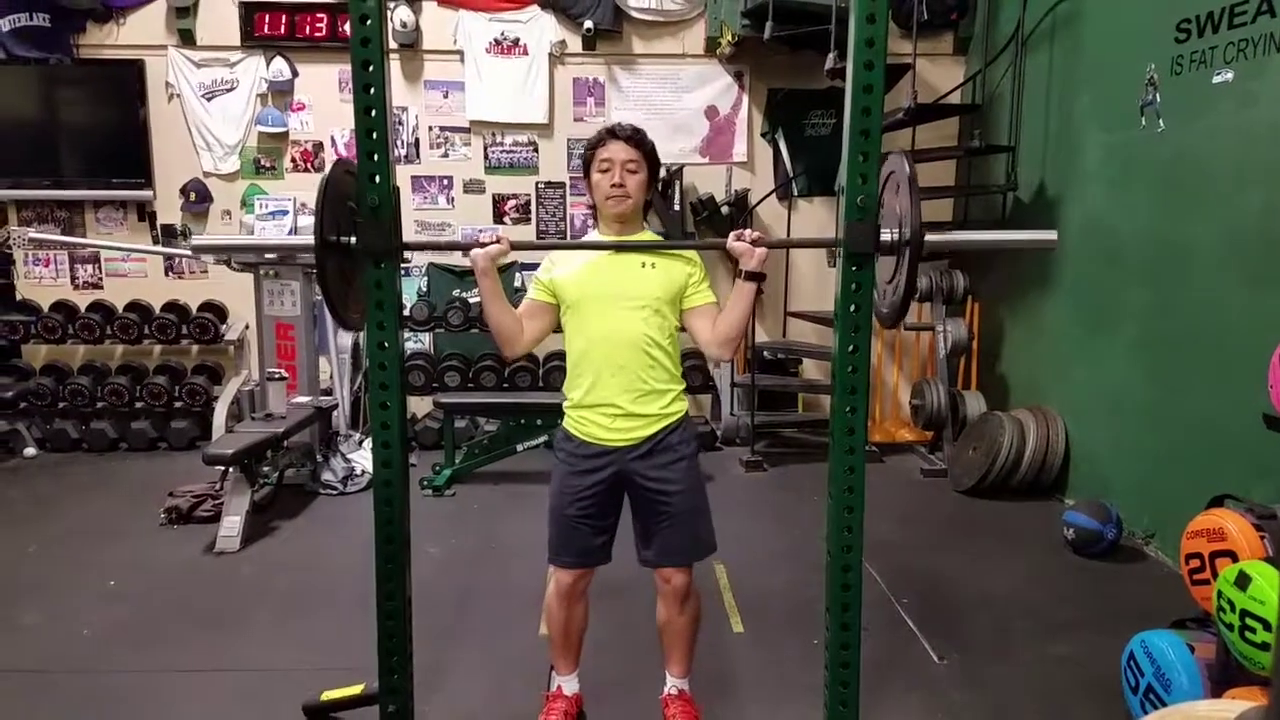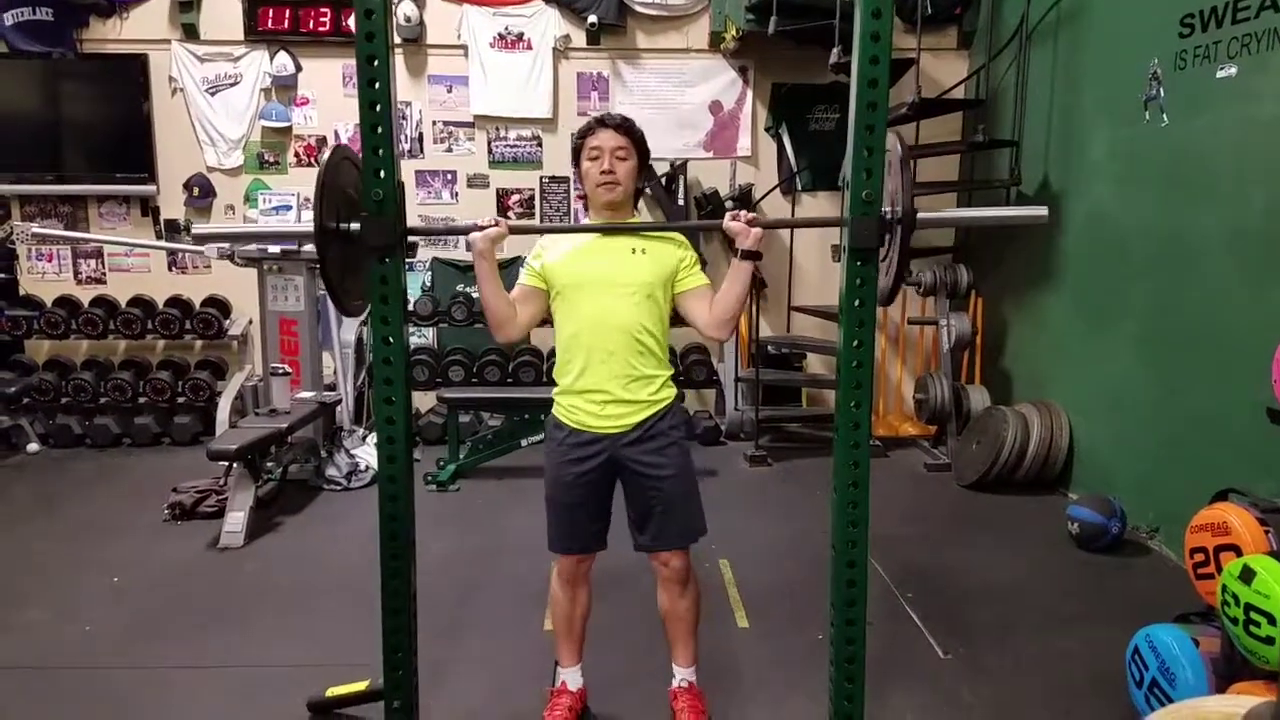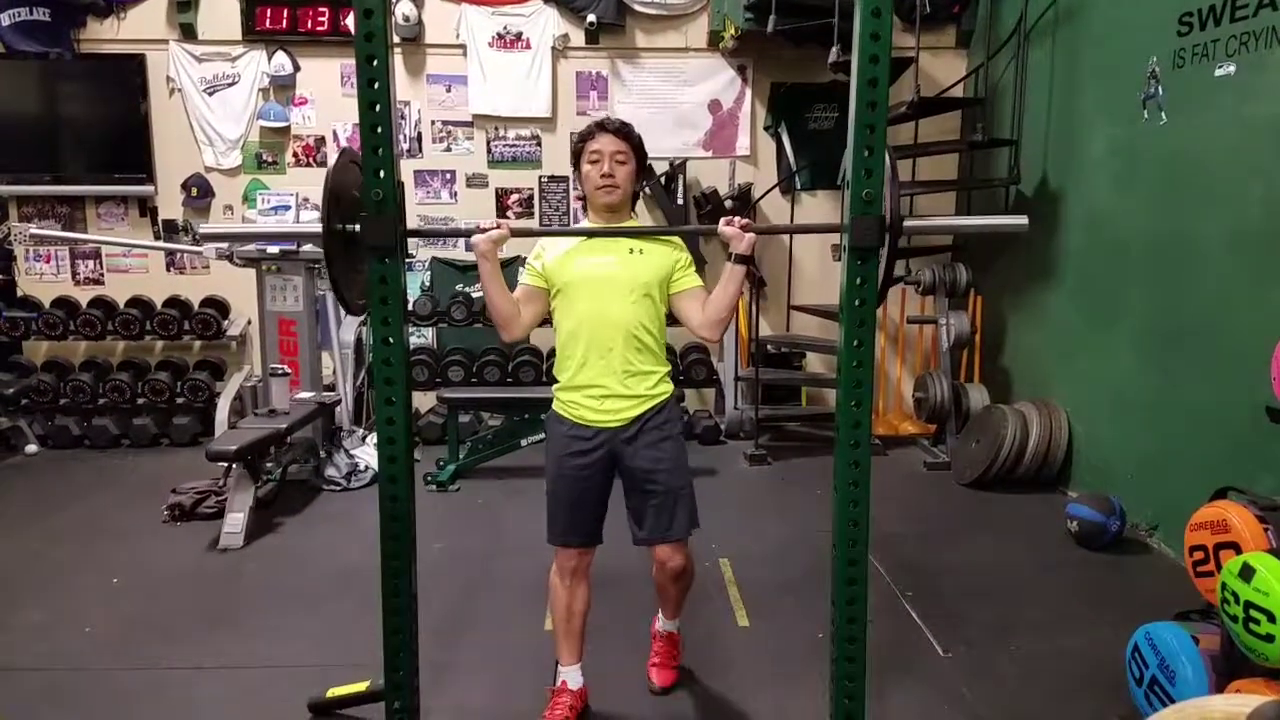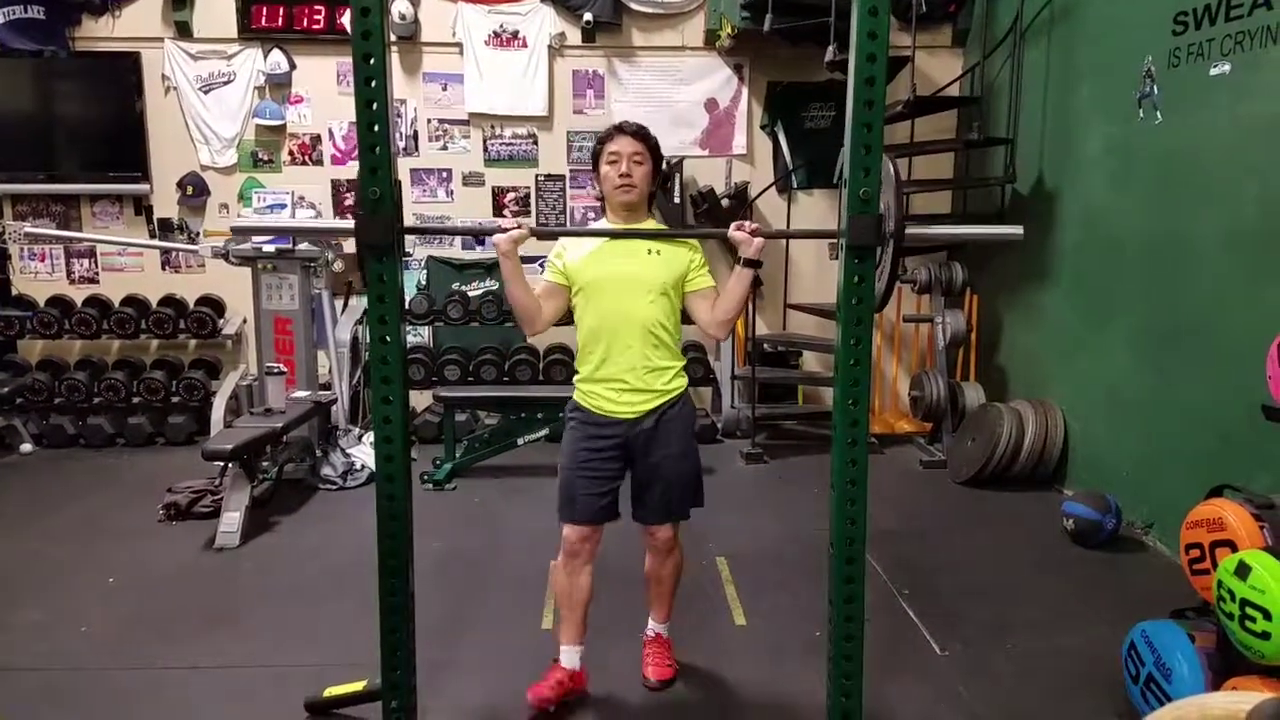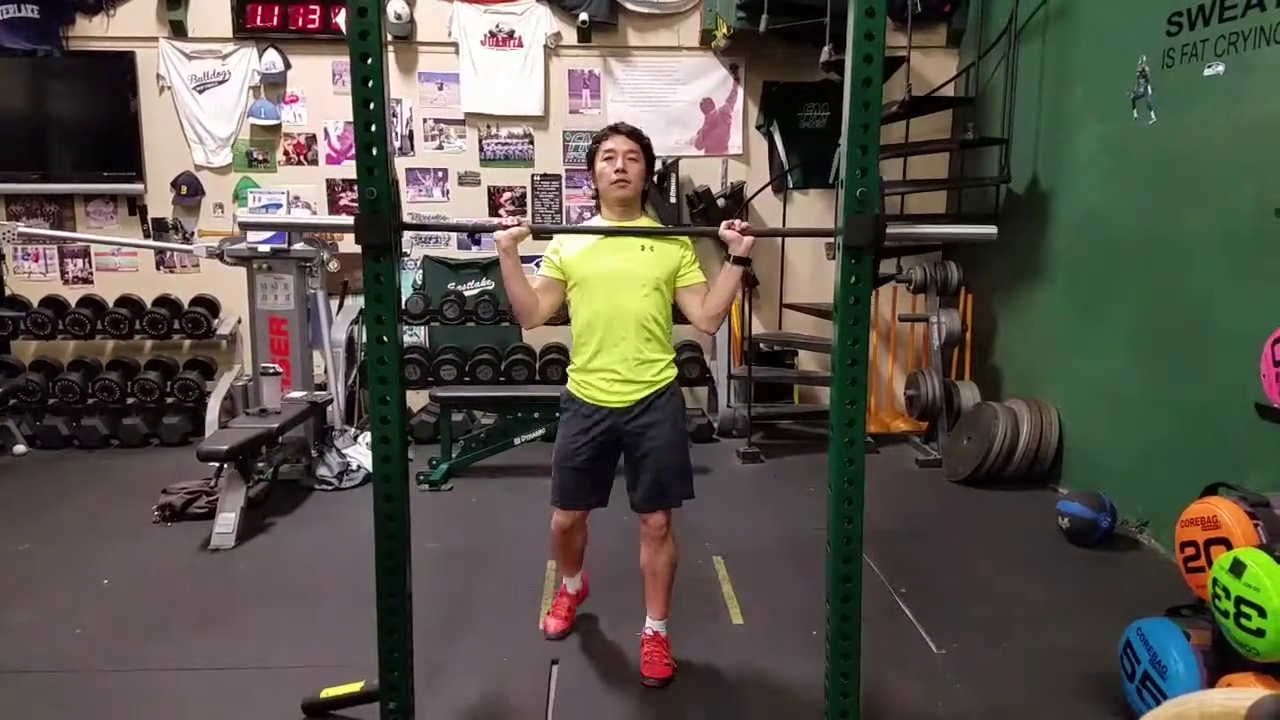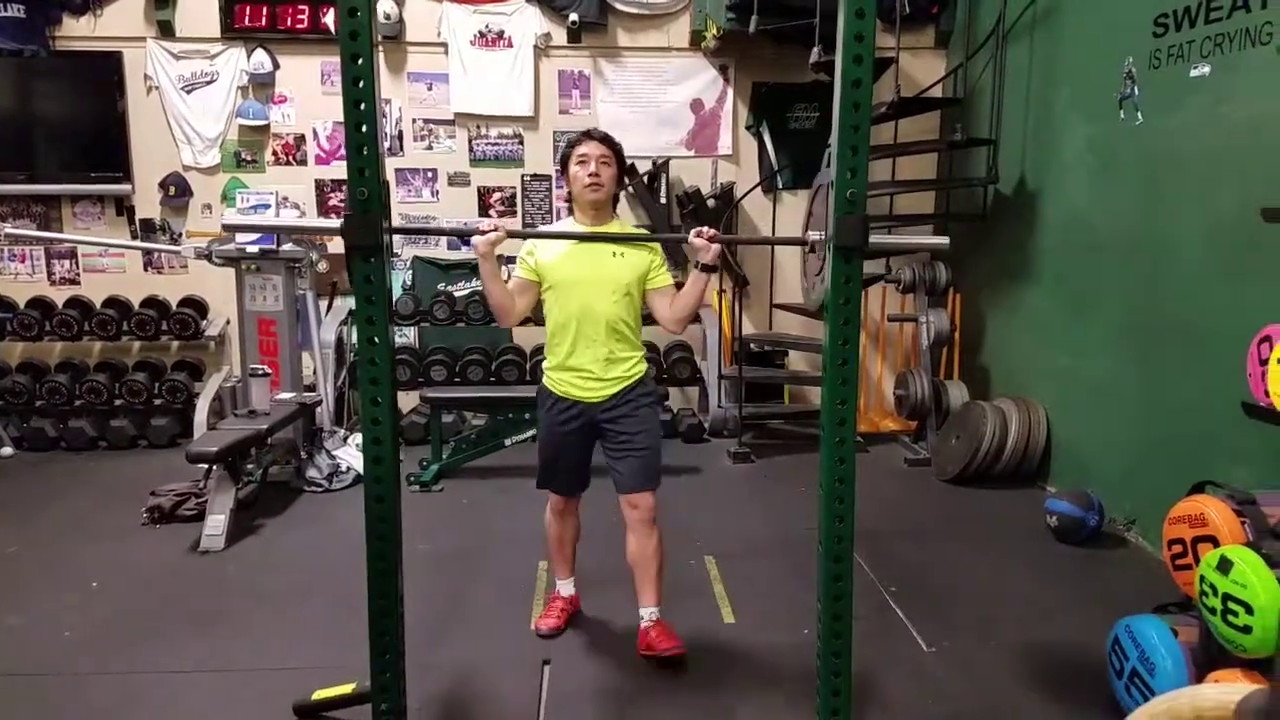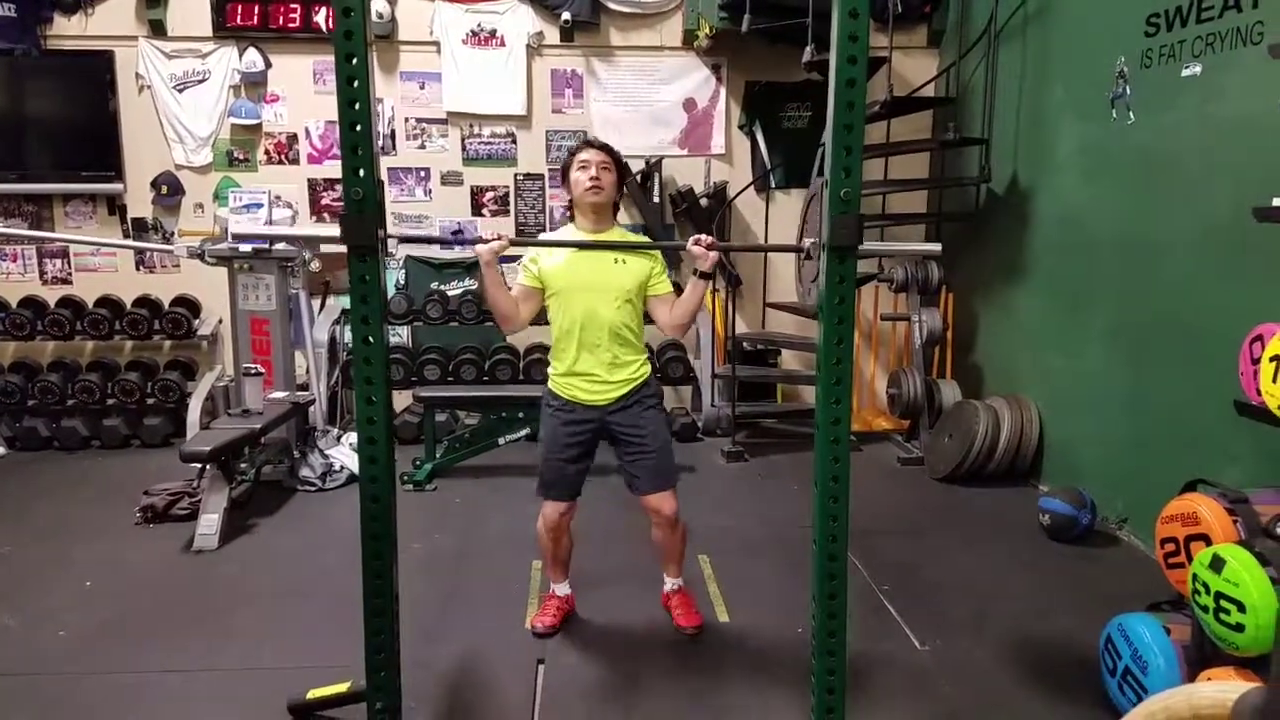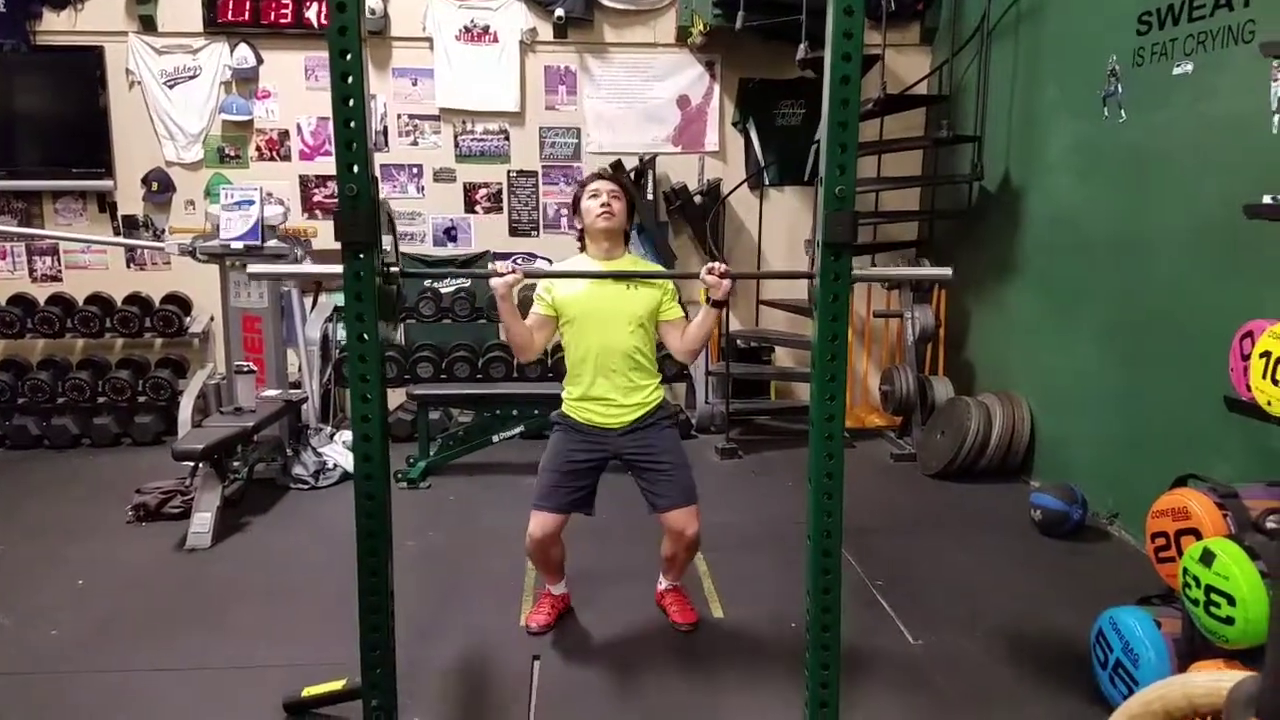
dt=0.3s
person 1, frame 1
left shoulder: (681, 261)
right shoulder: (561, 261)
left elbow: (721, 345)
right elbow: (514, 342)
left wrist: (749, 273)
right wrist: (485, 273)
left hip: (664, 441)
right hip: (583, 443)
left knee: (675, 581)
right knee: (568, 581)
person 1, frame 2
left shoulder: (670, 246)
right shoulder: (551, 247)
left elbow: (718, 325)
right elbow: (507, 328)
left wrist: (745, 254)
right wrist: (484, 257)
left hip: (653, 424)
right hip: (575, 428)
left knee: (673, 562)
right knee: (571, 565)
person 1, frame 3
left shoulder: (668, 248)
right shoulder: (552, 248)
left elbow: (710, 326)
right elbow: (511, 327)
left wrist: (738, 258)
right wrist: (487, 258)
left hip: (651, 418)
right hip: (575, 422)
left knee: (671, 556)
right knee: (570, 560)
left ankle: (665, 628)
person 1, frame 4
left shoulder: (682, 246)
right shoulder: (571, 246)
left elbow: (717, 325)
right elbow: (533, 322)
left wrist: (747, 262)
right wrist: (508, 260)
left hip: (664, 411)
right hip: (593, 411)
left knee: (663, 534)
right knee: (576, 539)
left ankle: (657, 634)
right ankle: (568, 663)
person 1, frame 5
left shoulder: (674, 244)
right shoulder: (567, 242)
left elbow: (707, 318)
right elbow: (530, 315)
left wrist: (736, 259)
right wrist: (507, 254)
left hip: (654, 401)
right hip: (585, 400)
left knee: (656, 524)
right knee: (566, 519)
left ankle: (655, 632)
right ankle: (572, 587)
person 1, frame 6
left shoulder: (643, 246)
right shoulder: (541, 244)
left elbow: (675, 320)
right elbow: (507, 315)
left wrist: (704, 266)
right wrist: (486, 259)
left hip: (628, 393)
right hip: (563, 395)
left knee: (641, 508)
right knee: (561, 502)
left ankle: (651, 619)
right ankle: (565, 592)
person 1, frame 7
left shoulder: (644, 253)
right shoulder: (544, 252)
left elbow: (674, 325)
right elbow: (510, 321)
left wrist: (702, 273)
right wrist: (488, 265)
left hip: (633, 396)
right hip: (568, 400)
left knee: (664, 508)
right knee: (554, 513)
left ankle: (673, 588)
right ankle: (560, 594)
person 1, frame 8
left shoulder: (655, 279)
right shoulder: (557, 280)
left elbow: (686, 350)
right elbow: (525, 350)
left wrist: (715, 302)
right wrist: (504, 300)
left hip: (647, 420)
right hip: (579, 422)
left knee: (685, 528)
right knee: (540, 532)
left ankle: (668, 587)
right ankle: (555, 592)
